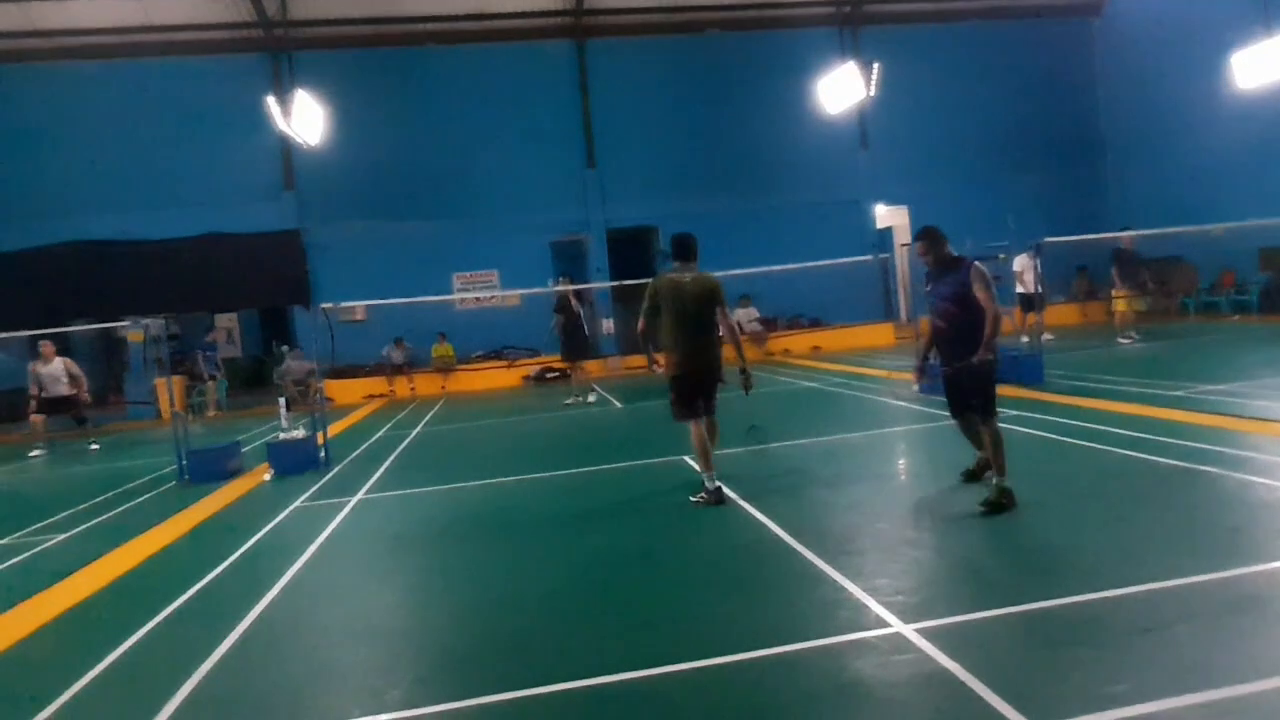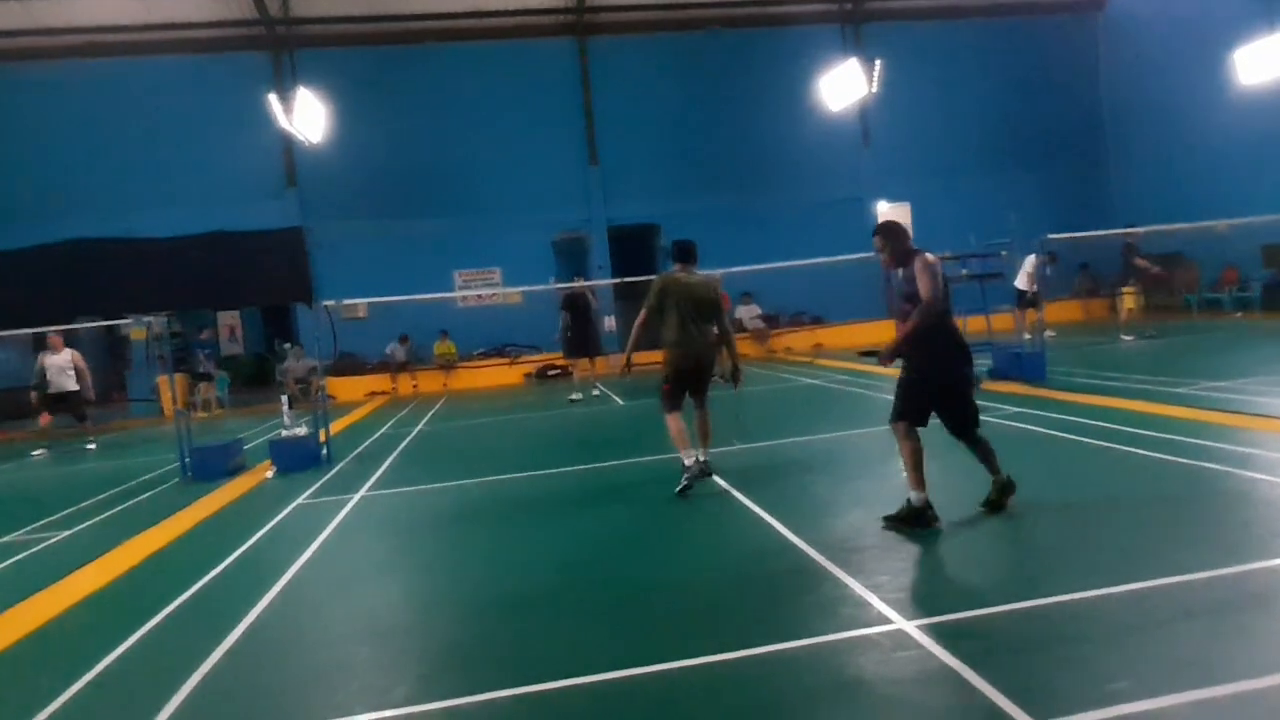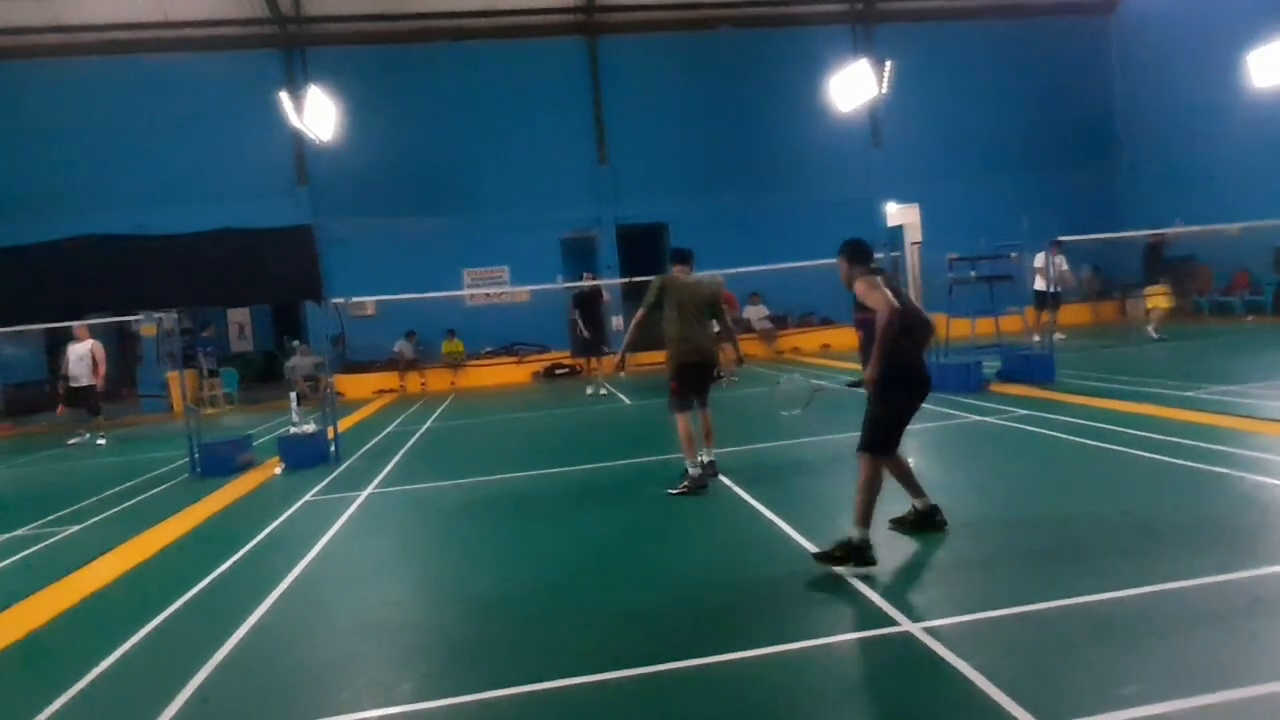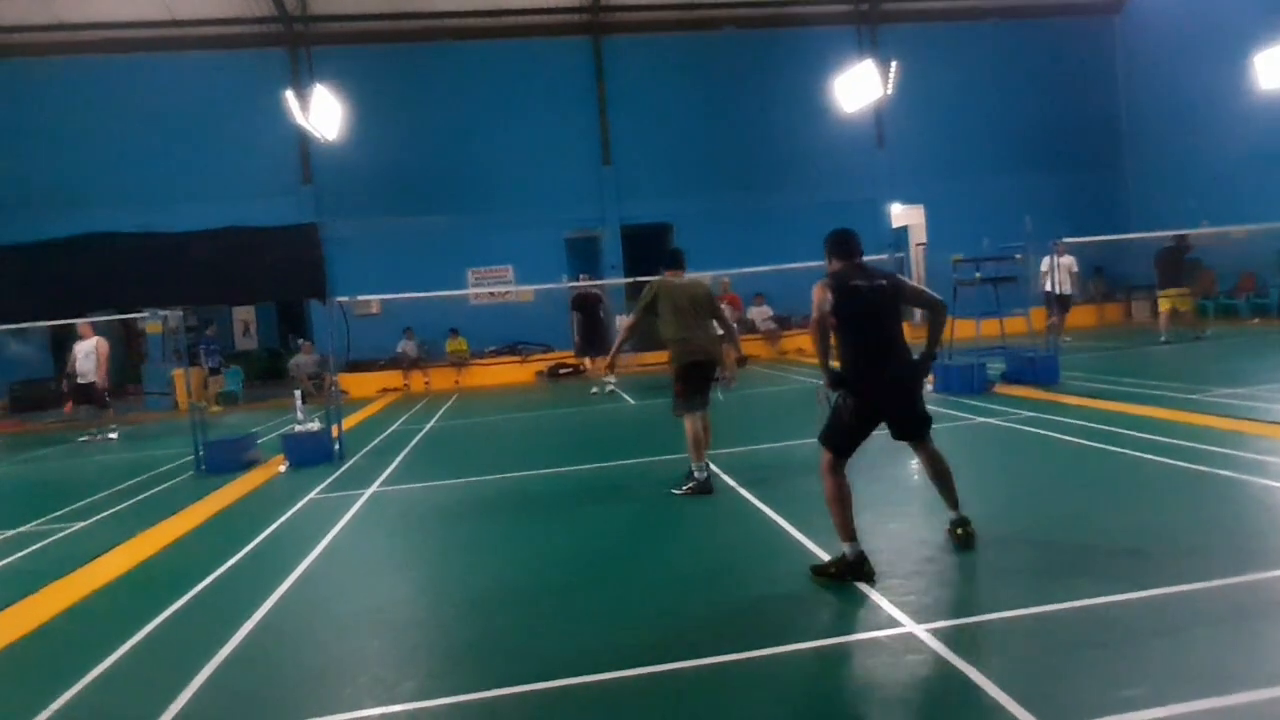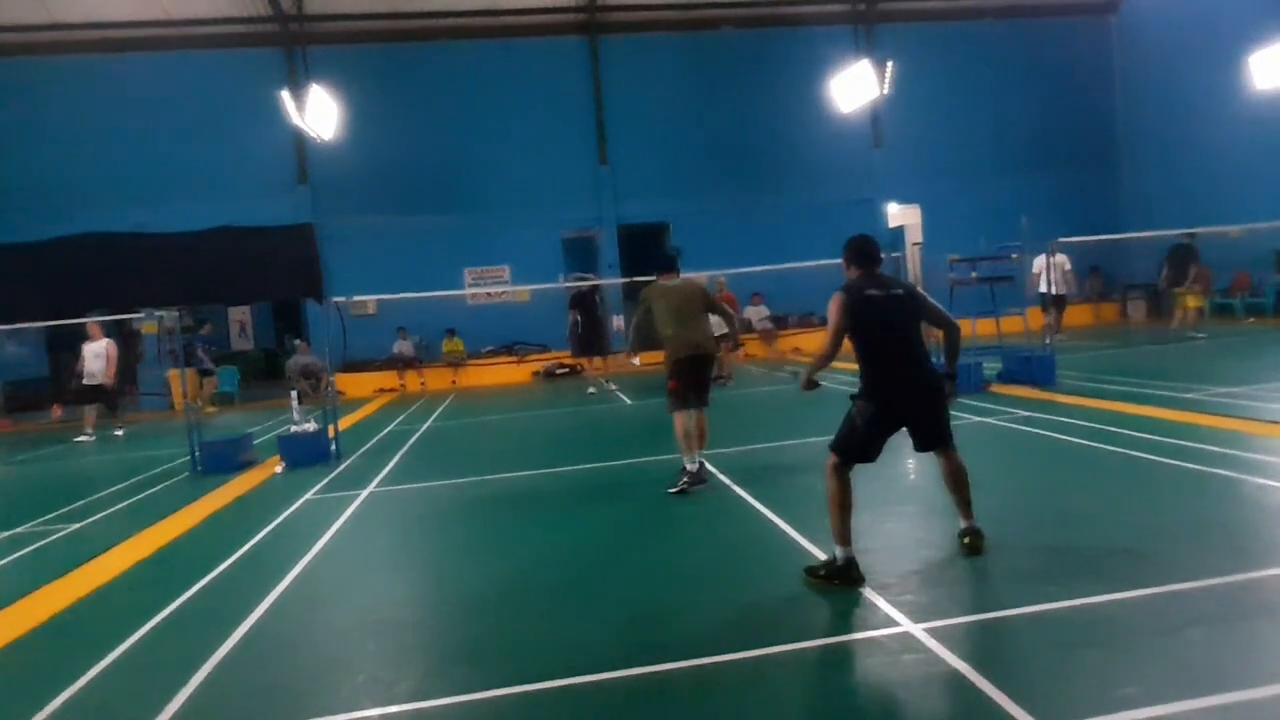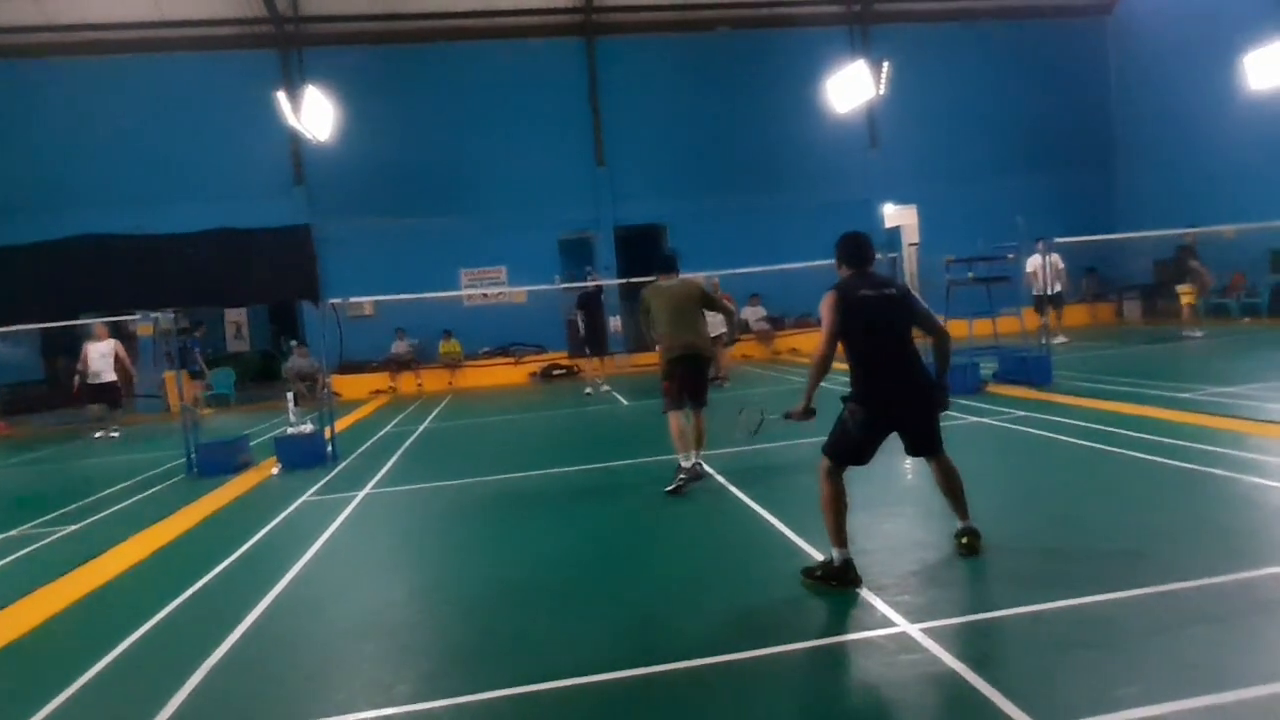
dt=0.4s
person 1, frame 1
left shoulder: (972, 271)
right shoulder: (931, 278)
left elbow: (993, 313)
left wrist: (986, 351)
right wrist: (923, 356)
left hip: (976, 357)
right hip: (951, 359)
left knee: (984, 418)
right knee: (961, 415)
left ankle: (1001, 487)
right ankle: (984, 458)
person 1, frame 2
left shoulder: (923, 262)
right shoulder: (905, 271)
left elbow: (930, 305)
left wrist: (897, 343)
left hip: (947, 361)
right hip: (918, 362)
left knee: (964, 431)
right knee: (902, 426)
left ankle: (1001, 482)
right ankle: (919, 505)
person 1, frame 3
left shoulder: (866, 283)
right shoulder: (884, 286)
left elbow: (890, 312)
right elbow: (927, 325)
left wrist: (875, 365)
left hip: (896, 380)
right hip: (908, 377)
left knee: (870, 454)
right knee: (881, 449)
left ankle: (858, 542)
right ankle: (925, 510)
person 1, frame 4
left shoulder: (826, 286)
right shoulder: (889, 280)
left elbow: (819, 321)
right elbow: (938, 305)
left wrist: (826, 369)
right wrist: (929, 354)
left hip: (860, 386)
right hip: (903, 378)
left knee: (831, 463)
right knee: (923, 445)
left ankle: (852, 557)
right ankle: (959, 522)
person 1, frame 5
left shoulder: (844, 297)
right shoulder: (907, 291)
left elbow: (831, 348)
right elbow: (951, 328)
left wrist: (809, 374)
right wrist: (949, 376)
left hip: (879, 395)
right hip: (925, 387)
left knee: (837, 467)
right knee: (946, 451)
left ankle: (843, 561)
right ankle: (970, 530)
person 1, frame 6
left shoulder: (835, 297)
right shoulder: (899, 290)
left elbow: (826, 354)
right elbow: (941, 336)
left wrist: (806, 400)
right wrist: (939, 384)
left hip: (871, 398)
right hip: (916, 391)
left knee: (830, 469)
right knee: (937, 457)
left ankle: (840, 563)
right ankle: (967, 531)
person 2, frame 1
left shoulder: (658, 285)
right shoulder: (710, 283)
left elbow: (642, 328)
right elbow: (727, 325)
right wrist: (743, 363)
left hip: (679, 363)
right hip: (709, 360)
left knee: (695, 423)
right knee: (708, 414)
left ankle: (712, 487)
right ankle: (707, 469)
person 2, frame 2
left shoulder: (664, 282)
right shoulder: (710, 286)
left elbow: (641, 321)
right elbow: (724, 329)
left wrist: (628, 354)
right wrist: (735, 363)
left hip: (678, 356)
right hip: (706, 355)
left knee: (672, 411)
right knee: (701, 406)
left ankle: (690, 463)
right ankle: (703, 460)
person 2, frame 3
left shoulder: (663, 282)
right shoulder: (708, 287)
left elbow: (638, 319)
right elbow: (725, 324)
left wrist: (622, 352)
right wrist: (737, 351)
left hip: (681, 354)
right hip: (707, 353)
left knee: (682, 413)
right knee: (703, 405)
left ankle: (695, 474)
right ankle: (708, 460)
person 2, frame 4
left shoulder: (656, 288)
right shoulder: (701, 287)
left elbow: (630, 324)
right elbow: (725, 323)
left wrist: (612, 354)
right wrist: (738, 352)
left hip: (684, 355)
right hip: (710, 353)
left knee: (689, 414)
right knee: (702, 410)
left ankle: (700, 477)
right ankle: (701, 464)
person 2, frame 5
left shoulder: (650, 292)
right shoulder: (696, 287)
left elbow: (635, 325)
right elbow: (728, 314)
left wrist: (632, 348)
right wrist: (735, 338)
left hip: (679, 353)
right hip: (706, 349)
left knee: (680, 411)
right knee: (699, 408)
left ankle: (692, 469)
right ankle: (697, 462)
person 2, frame 6
left shoulder: (648, 293)
right shoulder: (694, 286)
left elbow: (648, 327)
right elbow: (728, 310)
left hip: (673, 353)
right hip: (701, 351)
left knee: (675, 411)
right knee: (697, 409)
left ankle: (686, 465)
right ankle: (695, 462)
